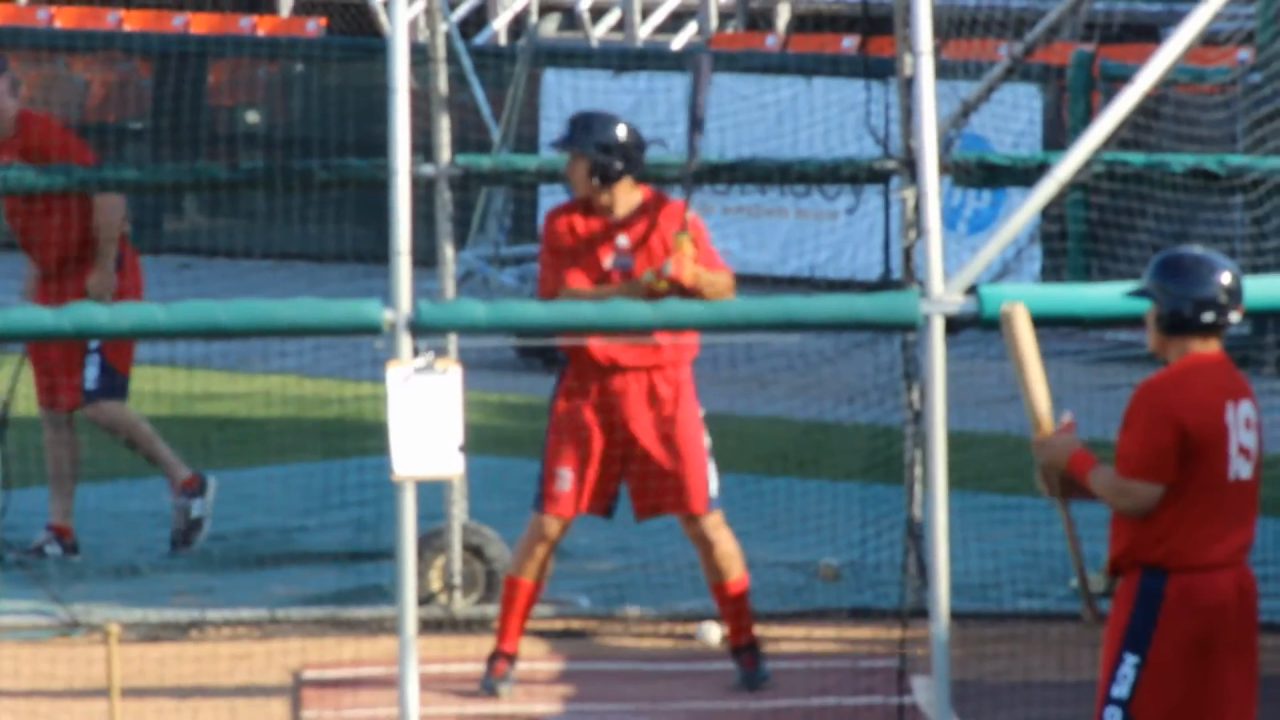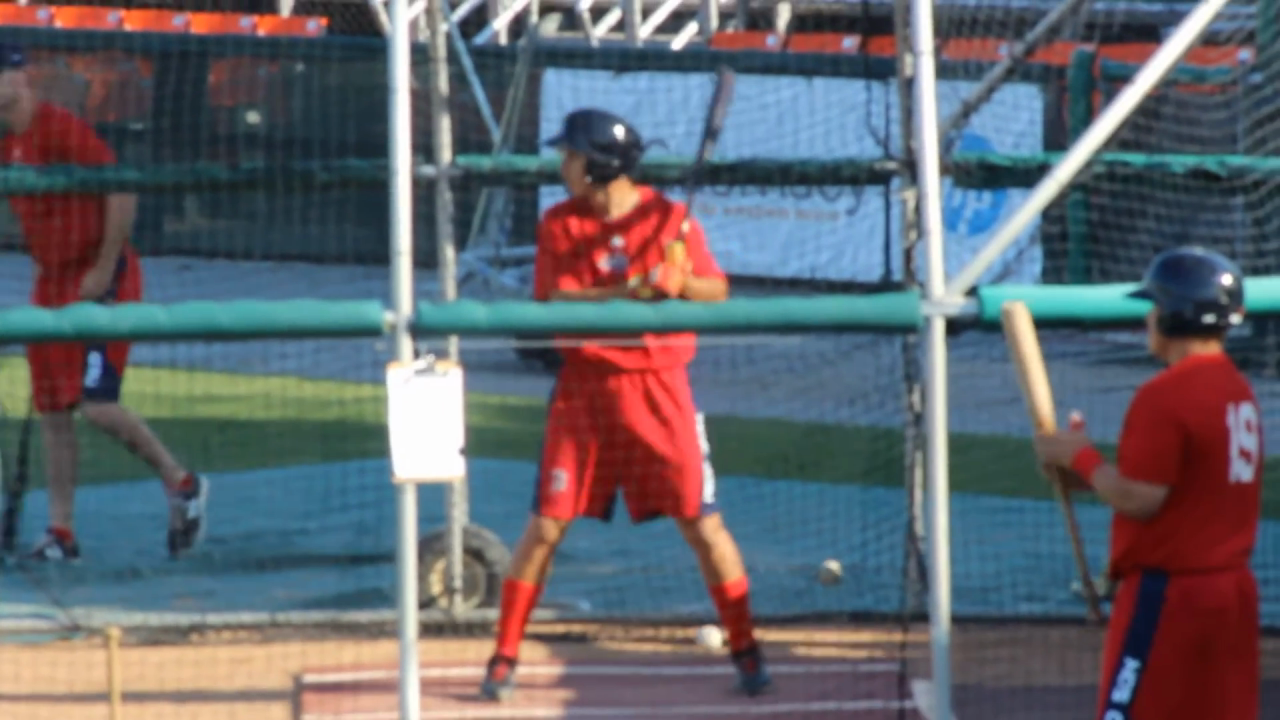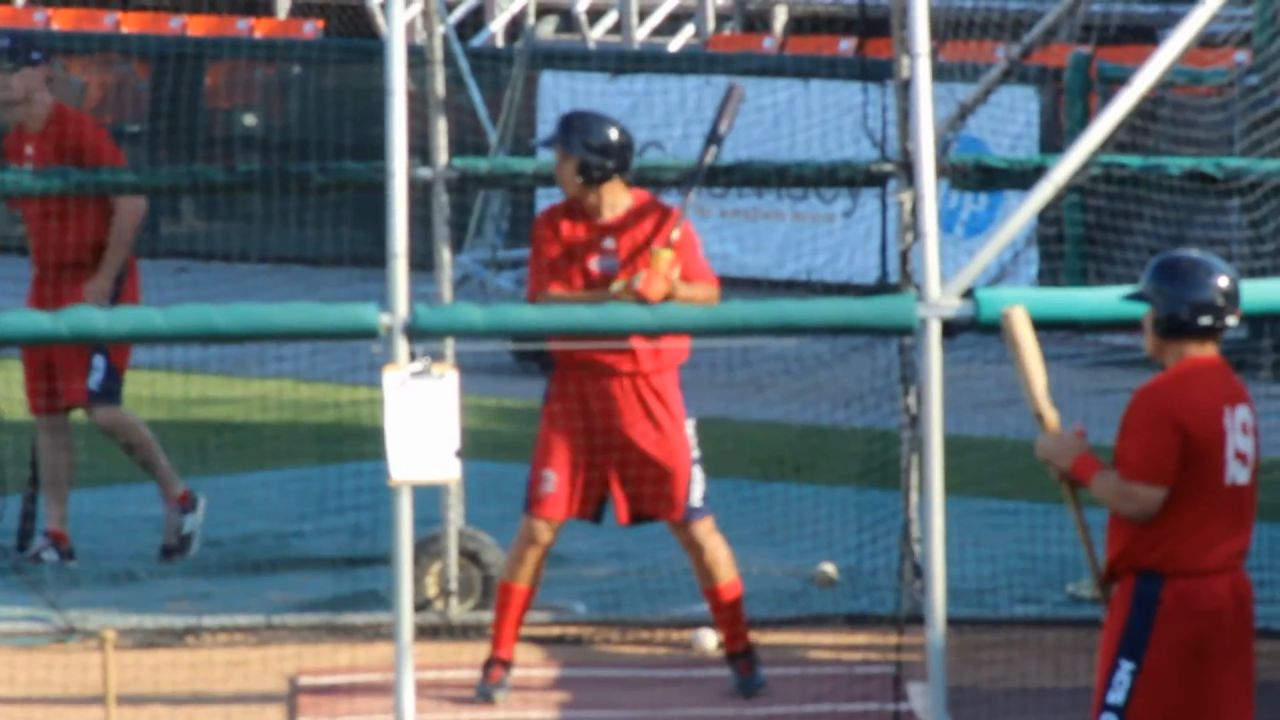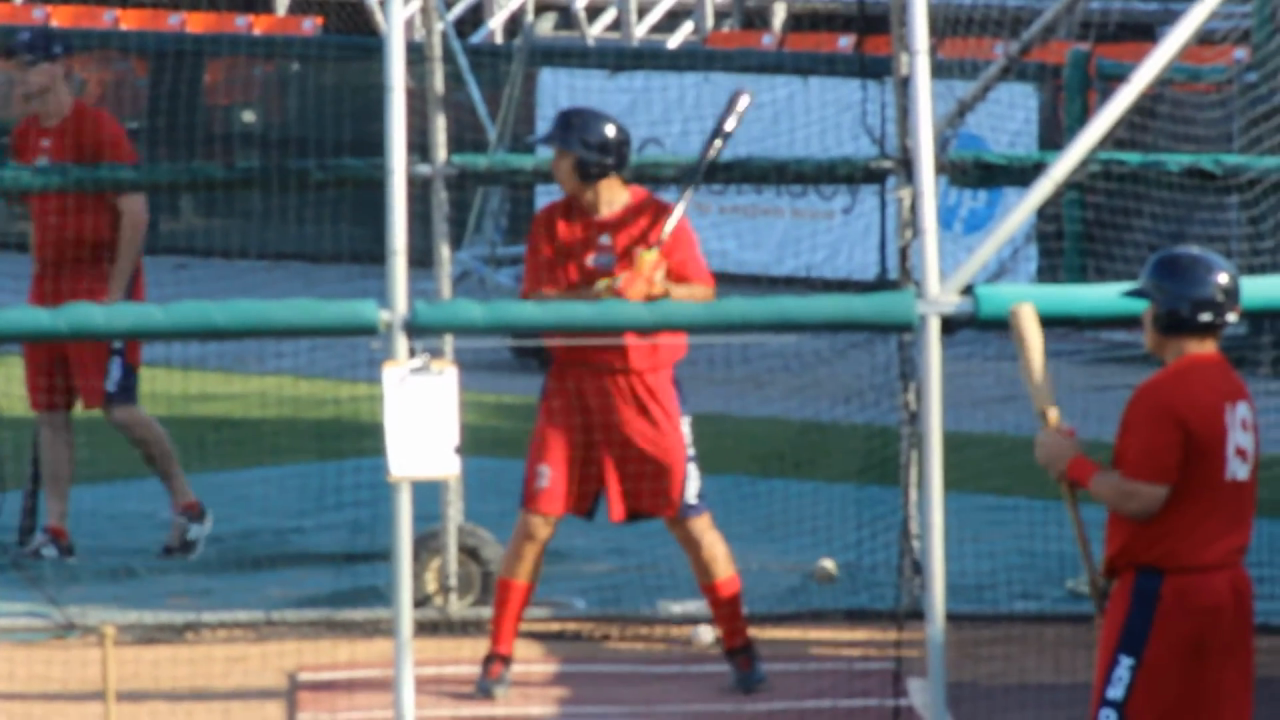
dt=0.1s
person 1, frame 1
left shoulder: (674, 216)
right shoulder: (562, 222)
left elbow: (723, 293)
right elbow: (567, 303)
left wrist: (688, 270)
right wrist: (645, 283)
left hip: (664, 384)
right hip: (589, 386)
left knee: (705, 519)
right knee: (548, 522)
left ankle: (745, 646)
right ankle: (504, 651)
person 1, frame 2
left shoulder: (670, 218)
right shoulder: (558, 222)
left elbow: (717, 293)
right elbow: (559, 304)
left wrist: (683, 281)
right wrist: (635, 290)
left hip: (659, 386)
right hip: (584, 386)
left knee: (702, 522)
right knee: (546, 524)
left ankle: (746, 650)
right ankle: (504, 655)
person 1, frame 3
left shoulder: (663, 221)
right shoulder: (552, 225)
left elbow: (709, 296)
right elbow: (547, 306)
left wrist: (671, 287)
right wrist: (618, 294)
left hip: (650, 388)
right hip: (576, 388)
left knee: (694, 525)
right knee: (538, 527)
left ankle: (740, 652)
right ankle: (499, 658)
person 1, frame 4
left shoulder: (661, 218)
right shoulder: (550, 222)
left elbow: (702, 296)
right elbow: (537, 305)
left wrist: (656, 289)
right wrist: (599, 294)
left hip: (645, 386)
right hip: (572, 383)
left knee: (691, 521)
right knee: (535, 522)
left ankle: (739, 647)
right ankle: (499, 654)
person 2, frame 1
left shoulder: (41, 133)
left elbow: (108, 193)
left wrist: (104, 267)
left hip: (96, 282)
right hip: (55, 282)
left knee: (98, 405)
right knee: (53, 412)
left ankle: (186, 484)
right ankle: (60, 532)
person 2, frame 2
left shoulder: (64, 129)
left elbow: (124, 197)
left wrist: (103, 269)
left hip: (99, 284)
right hip: (52, 283)
left knee: (96, 405)
right knee: (51, 412)
left ankle: (181, 483)
right ankle: (59, 533)
person 2, frame 3
left shoulder: (78, 129)
left elbow: (132, 202)
left wrist: (106, 277)
left hip: (98, 287)
right hip: (49, 287)
left knee: (101, 409)
right knee: (48, 415)
left ankle: (179, 498)
right ankle: (56, 536)
person 2, frame 4
left shoulder: (100, 129)
right shoulder: (23, 135)
left elbow: (135, 212)
left wrist: (116, 292)
right wrist: (38, 281)
left hip: (105, 285)
right hip: (51, 286)
left knee: (119, 409)
right knee: (50, 412)
left ankle: (189, 509)
right ankle: (55, 532)
person 3, frame 1
left shoulder: (1164, 392)
right shoulder: (1238, 387)
left elbow: (1135, 496)
left wrist: (1072, 458)
right wrist: (1080, 484)
left hip: (1167, 589)
right hip: (1230, 585)
person 3, frame 2
left shoulder: (1165, 394)
right shoulder: (1238, 390)
left elbow: (1138, 499)
left wrist: (1079, 455)
right wrist: (1085, 469)
left hip: (1168, 593)
right hip: (1231, 589)
person 3, frame 3
left shoulder: (1162, 396)
right shoulder: (1234, 392)
left elbow: (1138, 501)
left wrist: (1077, 460)
right wrist: (1086, 469)
left hip: (1163, 594)
right hip: (1226, 591)
person 3, frame 4
left shoulder: (1163, 393)
right shoulder: (1232, 387)
left elbow: (1140, 498)
left wrist: (1072, 466)
right wrist: (1089, 466)
left hip: (1164, 589)
right hip: (1225, 587)
